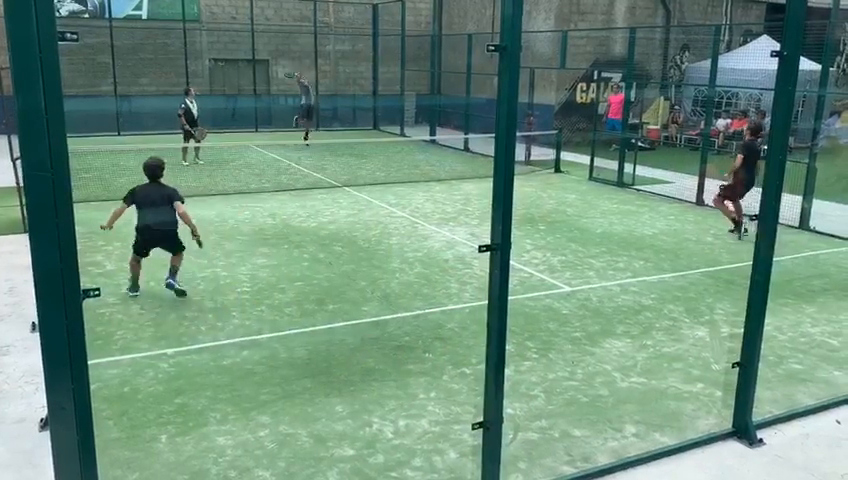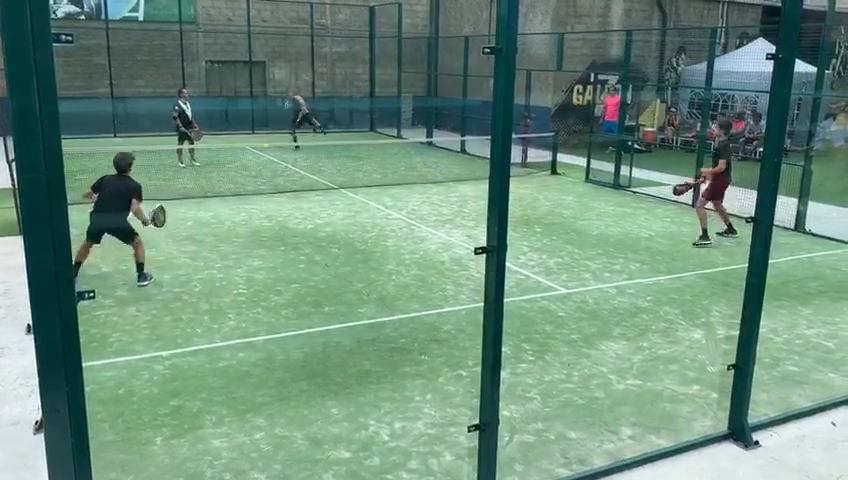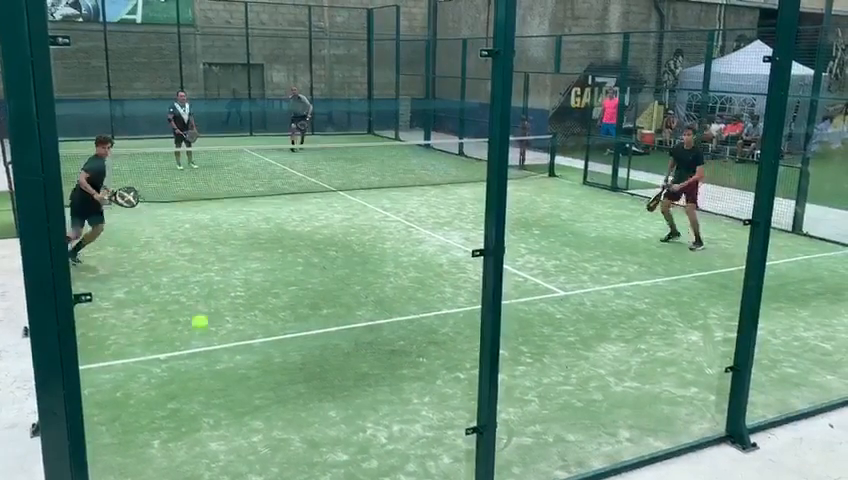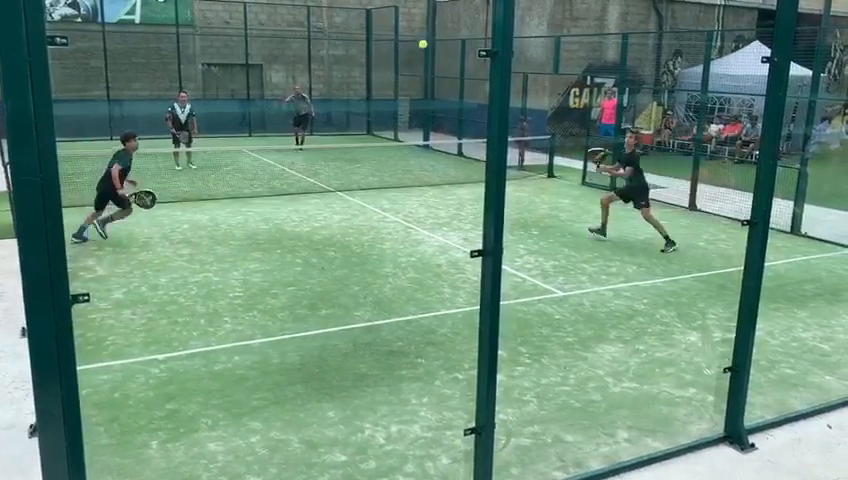
dt=0.4s
person 1, frame 1
left shoulder: (137, 190)
right shoulder: (171, 192)
left elbow: (120, 210)
right elbow: (181, 212)
left wrist: (108, 224)
right wrist: (194, 230)
left hip: (146, 231)
right hip: (168, 231)
left knee: (136, 258)
right knee: (178, 252)
left ankle: (134, 287)
right ankle: (172, 279)
person 1, frame 2
left shoulder: (105, 179)
right shoulder: (135, 186)
left elbow: (87, 195)
right elbow: (135, 208)
left wrist: (93, 197)
right wrist: (145, 220)
left hip: (98, 220)
right hip: (119, 222)
left knee: (87, 243)
right knee: (138, 243)
left ankle: (73, 272)
right ankle: (142, 275)
person 1, frame 3
left shoulder: (95, 161)
right shoulder: (97, 163)
right elbow: (80, 179)
left wrist: (102, 189)
right wrist: (94, 194)
left hip: (77, 200)
right hip: (87, 201)
left knee: (76, 232)
right knee: (98, 228)
right ankle: (73, 251)
person 1, frame 4
left shoulder: (121, 153)
right shoulder: (126, 157)
right elbow: (114, 170)
left wrist: (126, 179)
right wrist: (119, 189)
left hip: (102, 185)
right hip: (111, 187)
left knee: (97, 212)
right knee: (127, 209)
left ankle: (78, 234)
right ankle: (102, 222)
person 2, frame 1
left shoulder: (745, 145)
right shoulder: (757, 147)
left elbow: (737, 164)
right elbow: (756, 167)
left wrist: (729, 174)
left hip: (740, 180)
right hip: (749, 180)
left knee: (717, 200)
right knee: (735, 200)
left ankle: (737, 223)
right ankle: (739, 226)
person 2, frame 2
left shoulder: (722, 146)
right shoulder: (723, 143)
left elbow: (721, 168)
left wrist: (707, 171)
right wrist: (708, 173)
left hip: (720, 179)
right hip: (722, 178)
left knee: (700, 204)
right knee: (717, 204)
left ankle: (705, 236)
right ankle: (730, 229)
person 2, frame 3
left shoulder: (697, 153)
right shoulder: (676, 149)
left elbow: (699, 175)
left wrist: (681, 185)
right wrist: (666, 177)
left hip: (691, 184)
right hip: (675, 182)
left knee: (690, 211)
right knee: (664, 207)
left ankle: (698, 240)
right ankle: (674, 232)
person 2, frame 4
left shoulder: (634, 155)
right shoulder: (624, 154)
left elbow: (625, 174)
right elbow: (616, 168)
left wrist: (607, 170)
right wrist: (604, 167)
left hip: (640, 187)
right hip: (630, 186)
left knee: (647, 216)
right knee: (604, 201)
left ankle: (669, 241)
right ankle: (603, 229)
